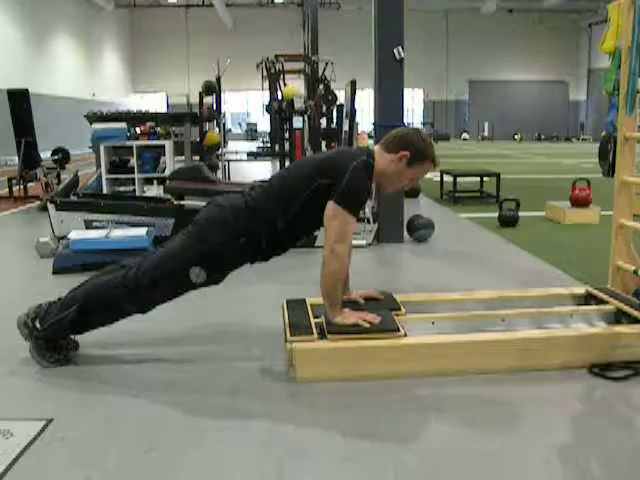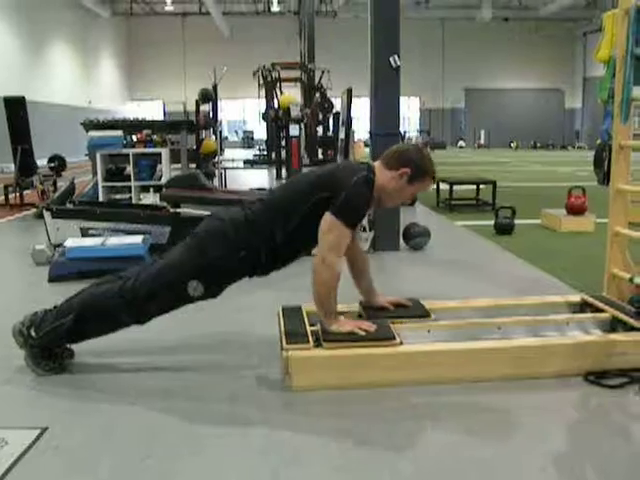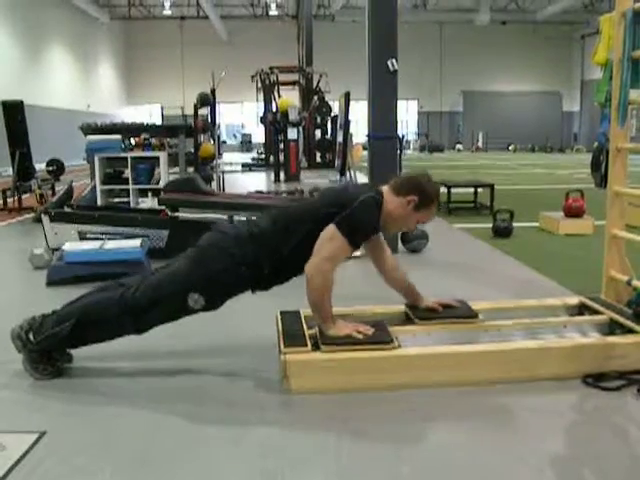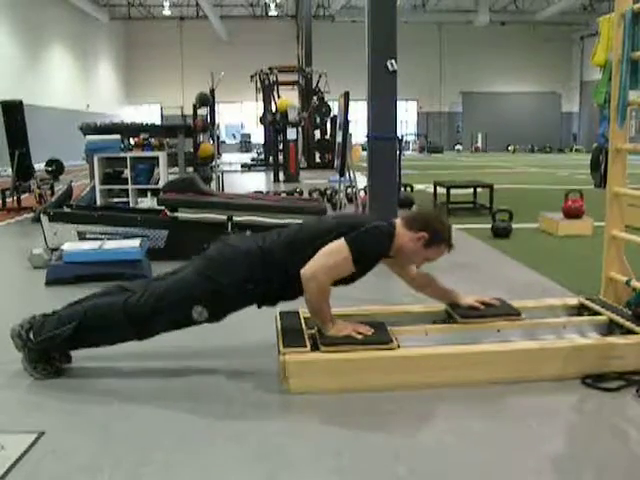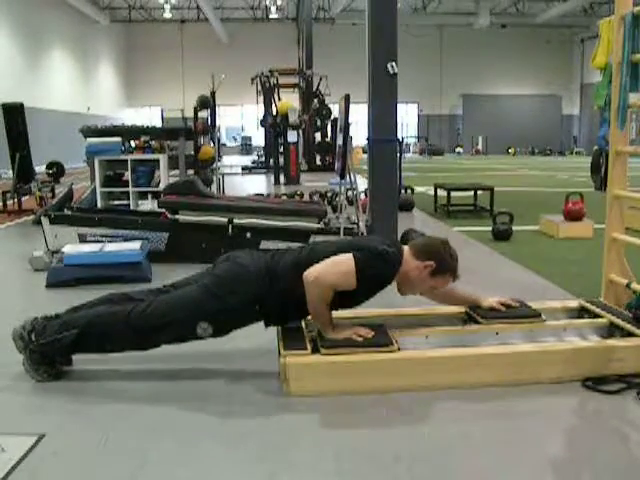
dt=0.4s
person 1, frame 1
left shoulder: (355, 165)
right shoulder: (357, 174)
left elbow: (339, 241)
right elbow: (335, 248)
left wrist: (346, 291)
right wrist: (335, 312)
left hip: (231, 222)
right hip: (230, 234)
left knee: (143, 277)
right knee: (140, 287)
left ankle: (50, 318)
right ankle: (44, 326)
person 1, frame 2
left shoulder: (357, 182)
right shoulder: (358, 188)
left elbow: (352, 248)
right elbow: (326, 258)
left wrist: (372, 297)
right wrist: (331, 320)
left hip: (231, 235)
right hip: (229, 249)
left knee: (140, 288)
right knee: (138, 298)
left ankle: (46, 326)
right ankle: (39, 332)
person 1, frame 3
left shoulder: (368, 205)
right shoulder: (366, 209)
left elbow: (385, 260)
right elbow: (317, 269)
left wrist: (417, 300)
right wrist: (329, 325)
left hip: (232, 247)
right hip: (230, 262)
left knee: (140, 295)
right knee: (137, 308)
left ankle: (45, 329)
right ankle: (38, 337)
person 1, frame 4
left shoulder: (382, 234)
right shoulder: (378, 238)
left elbow: (414, 277)
right elbow: (313, 274)
left wrist: (458, 298)
right wrist: (329, 325)
left hip: (239, 257)
right hip: (237, 274)
left knee: (145, 298)
right knee: (140, 314)
left ankle: (47, 328)
right ankle: (40, 336)
person 1, frame 5
left shoulder: (390, 254)
right shoulder: (383, 262)
left elbow: (435, 289)
right elbow: (316, 279)
left wrist: (478, 299)
right wrist: (328, 329)
left hip: (246, 272)
right hip: (243, 291)
left knee: (149, 306)
right knee: (145, 324)
left ankle: (50, 328)
right ankle: (43, 340)
